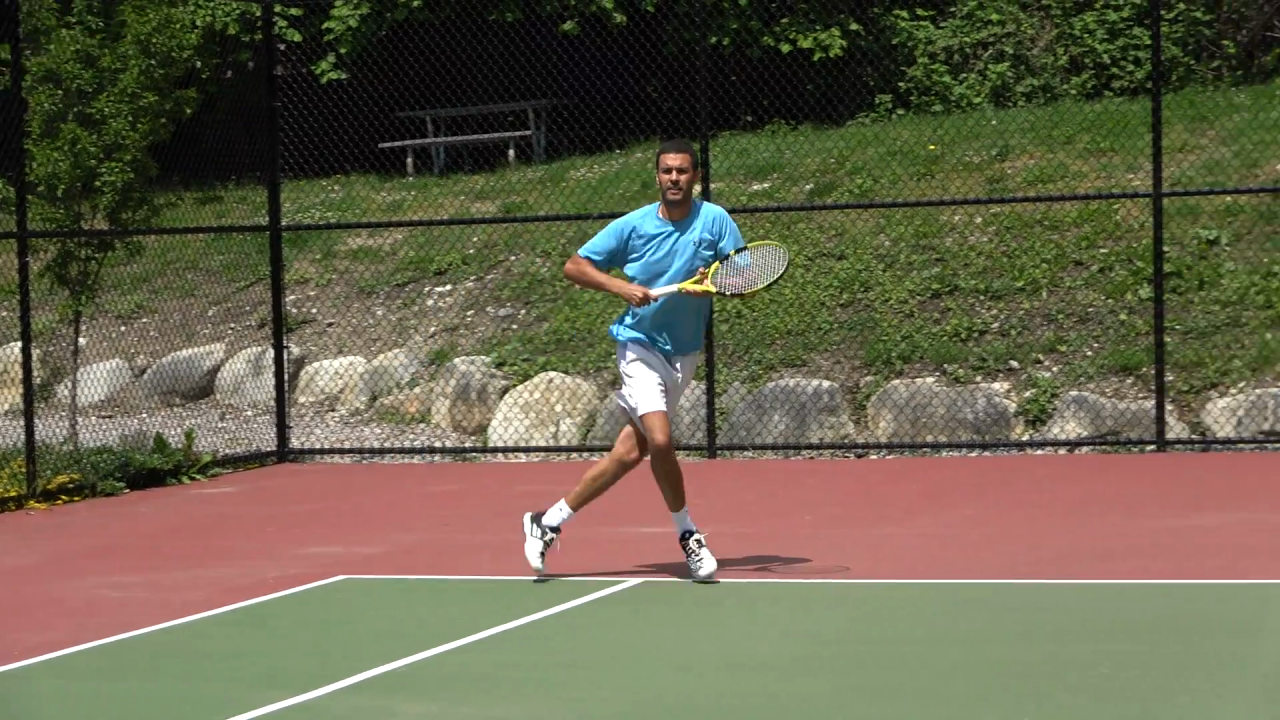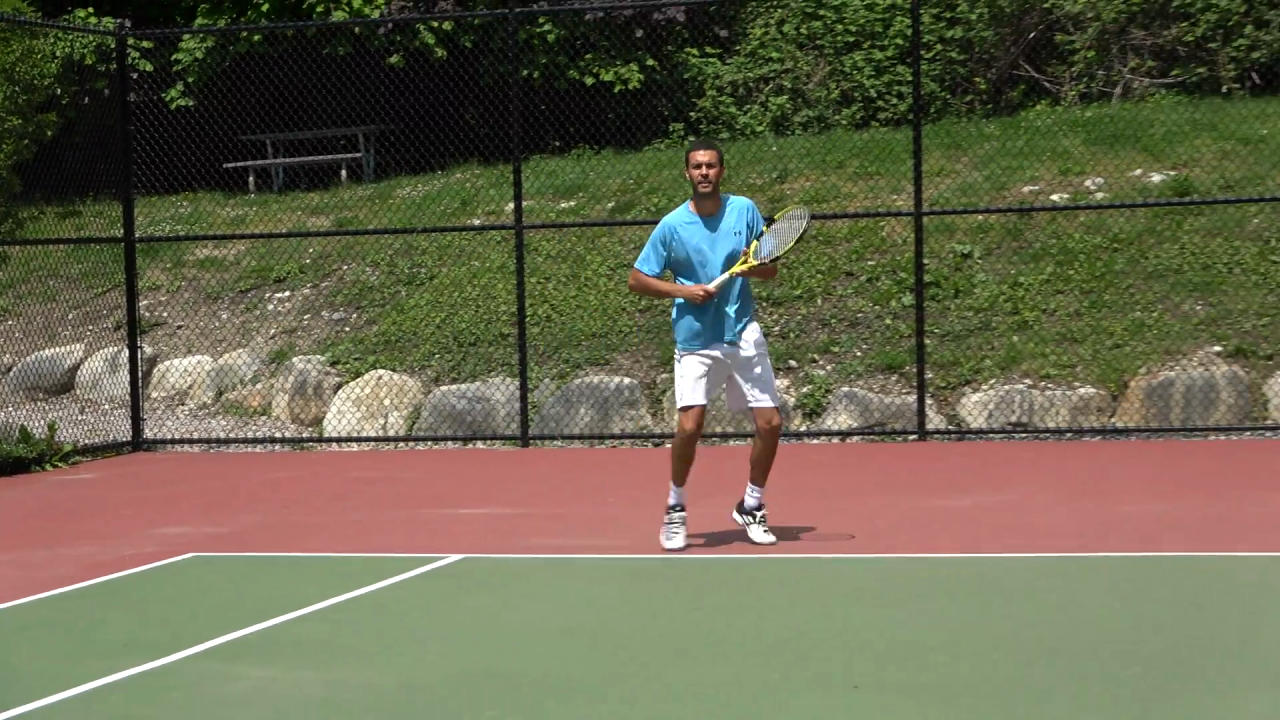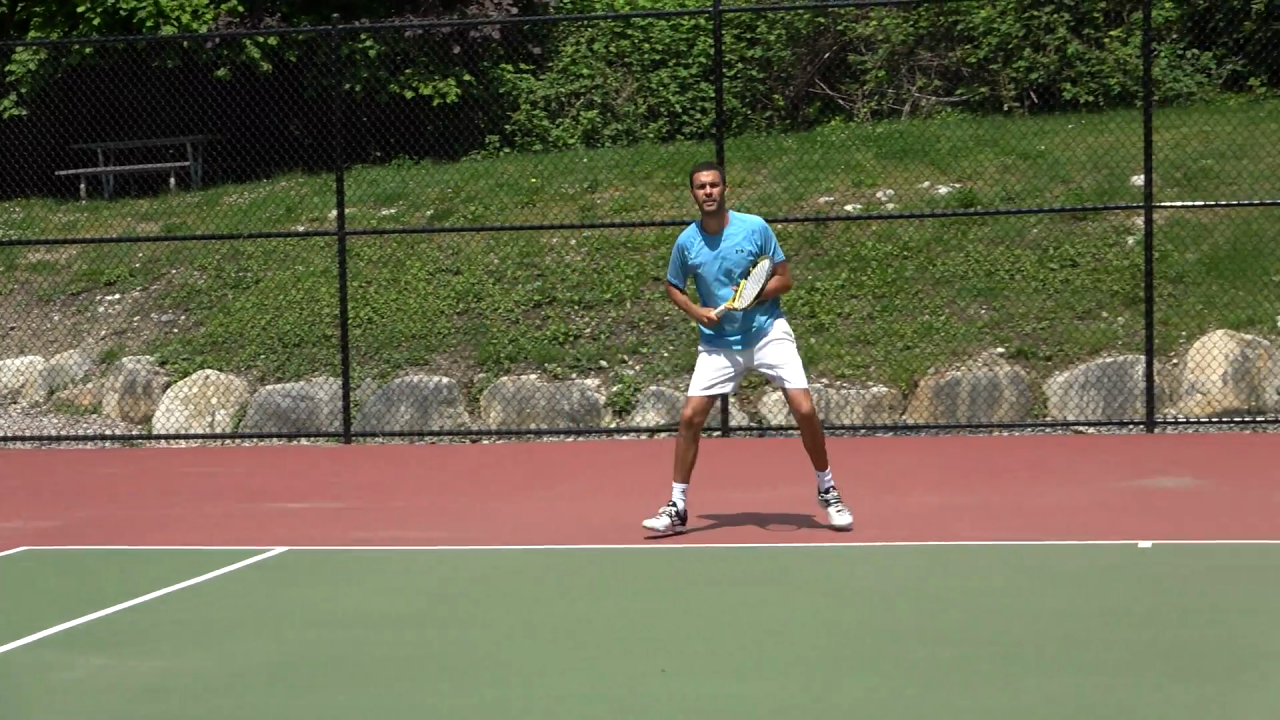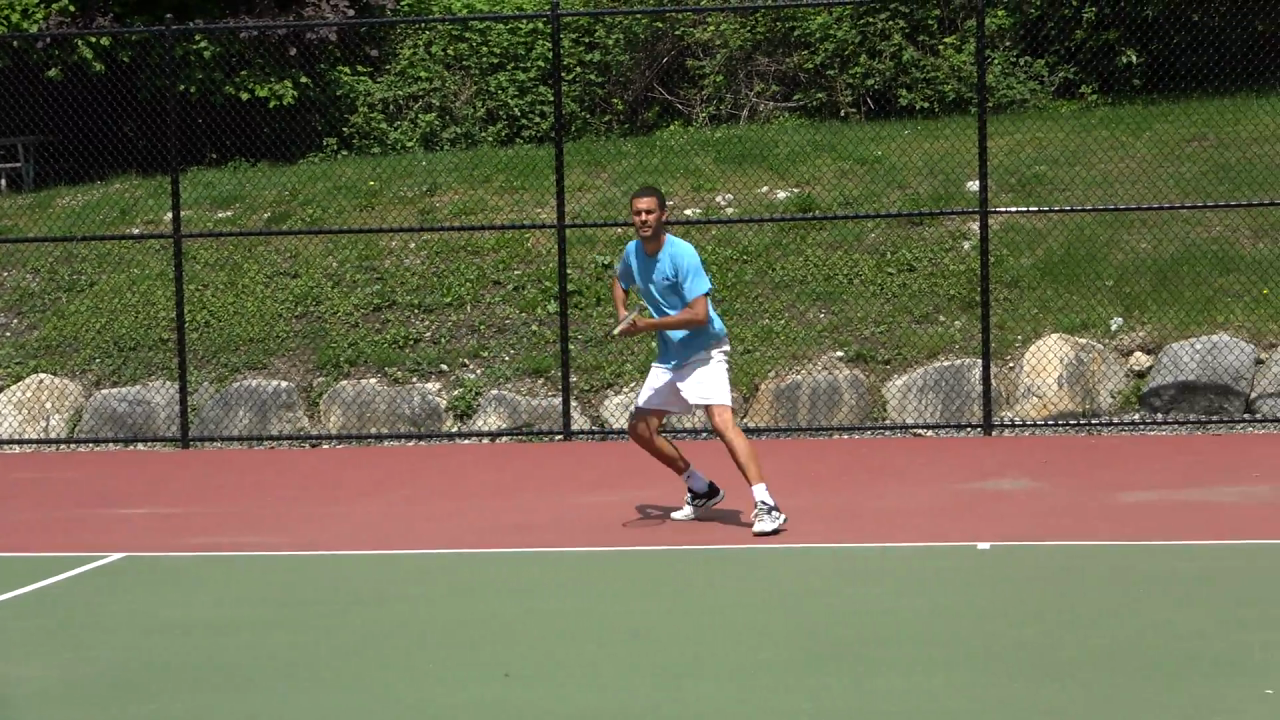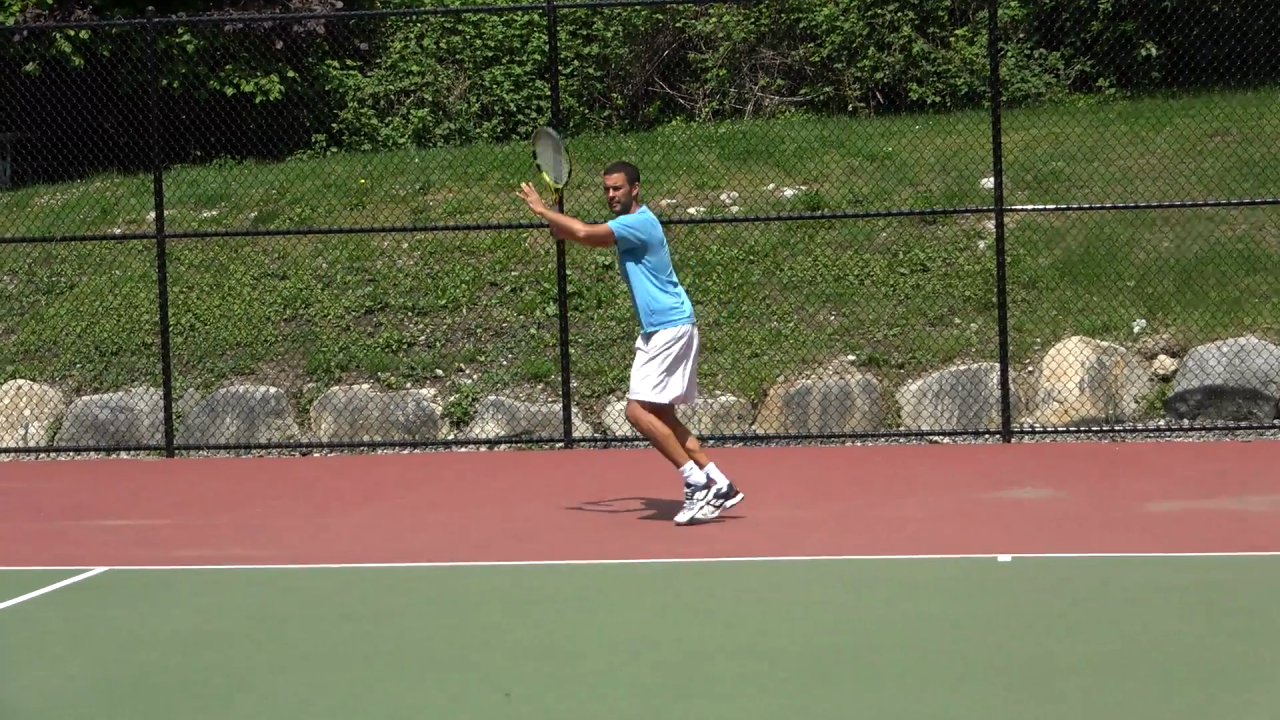
dt=0.4s
person 1, frame 1
left shoulder: (715, 220)
right shoulder: (630, 225)
right elbow: (576, 264)
right wrist: (621, 288)
left hip: (679, 355)
right hip: (639, 348)
left knee: (629, 454)
right knee: (658, 438)
left ankle: (548, 522)
right ankle: (687, 534)
person 1, frame 2
left shoulder: (746, 210)
right shoulder: (671, 226)
left elbow: (770, 269)
right elbow: (636, 282)
left wrist: (753, 268)
right wrist: (683, 291)
left hip: (743, 336)
right hip: (694, 340)
left knee: (770, 426)
right knee: (687, 428)
left ankle: (750, 506)
right ankle: (674, 506)
person 1, frame 3
left shoulder: (755, 227)
right shoulder: (686, 241)
left elbow: (785, 279)
right elbow: (672, 291)
left wrist: (754, 297)
right wrist: (695, 310)
left hip: (767, 331)
right hip: (718, 342)
left knee: (805, 410)
right knee: (691, 417)
left ankle: (827, 491)
right ankle: (677, 508)
person 1, frame 4
left shoulder: (683, 254)
right shoulder: (632, 251)
left elbow: (700, 315)
right elbow: (620, 282)
left wrist: (649, 323)
right wrist: (622, 311)
left hip: (705, 353)
right hip: (668, 357)
left knee: (720, 421)
right knee: (640, 430)
left ankle: (765, 503)
right ankle: (700, 488)
person 1, frame 5
left shoulder: (641, 222)
right shoulder: (629, 221)
left elbow: (585, 235)
right elbow: (593, 237)
left wrist: (541, 209)
right wrist: (561, 224)
left hip: (667, 329)
right hip: (671, 328)
left knee: (641, 414)
right knee: (663, 418)
left ankle: (697, 479)
right ankle: (717, 487)
